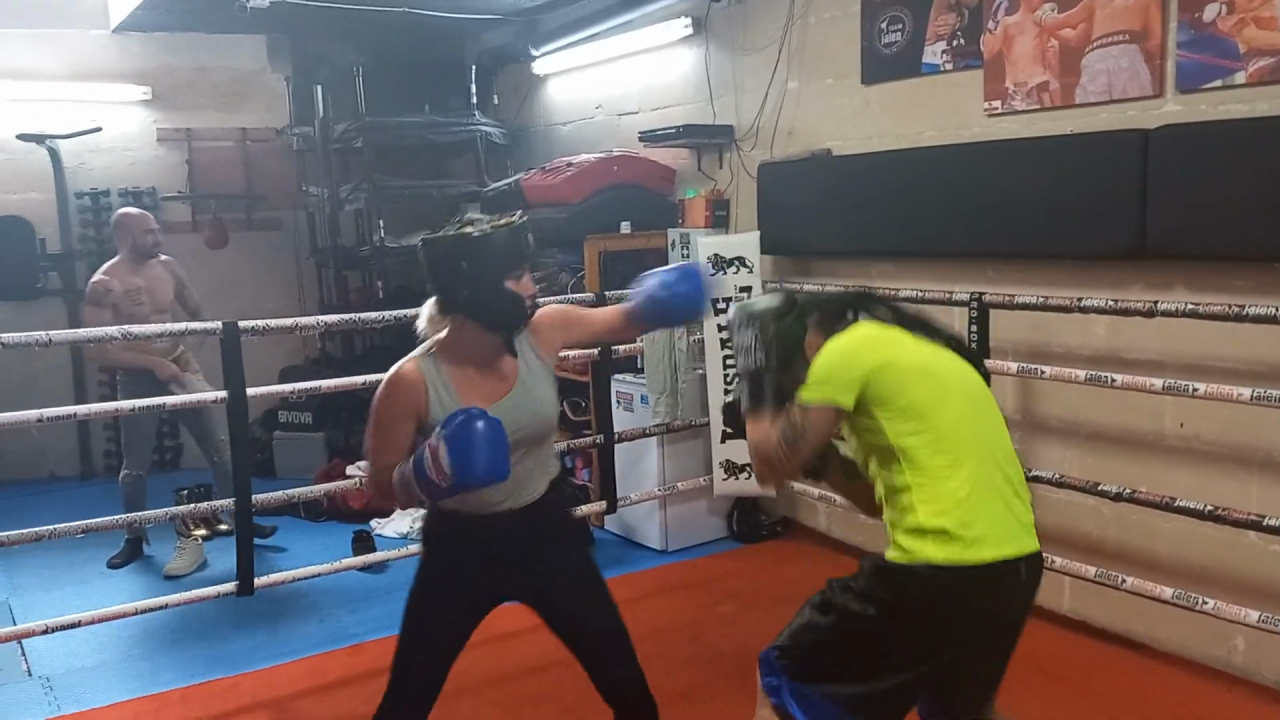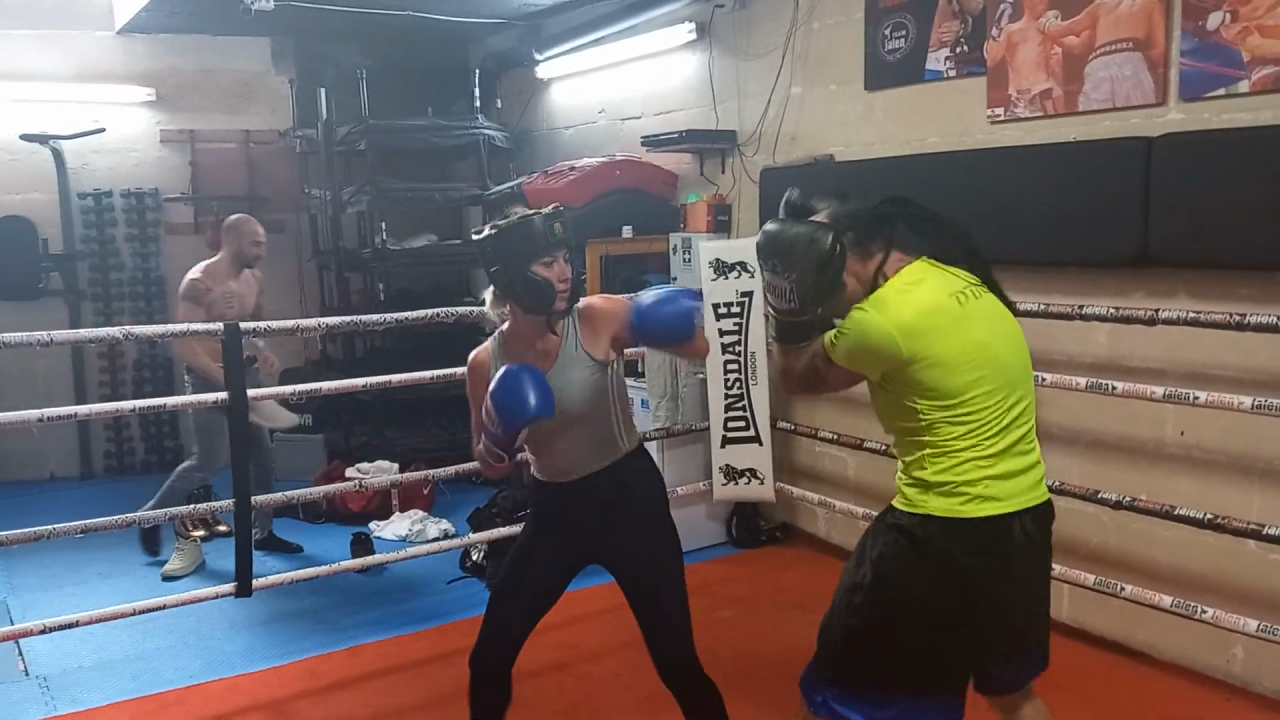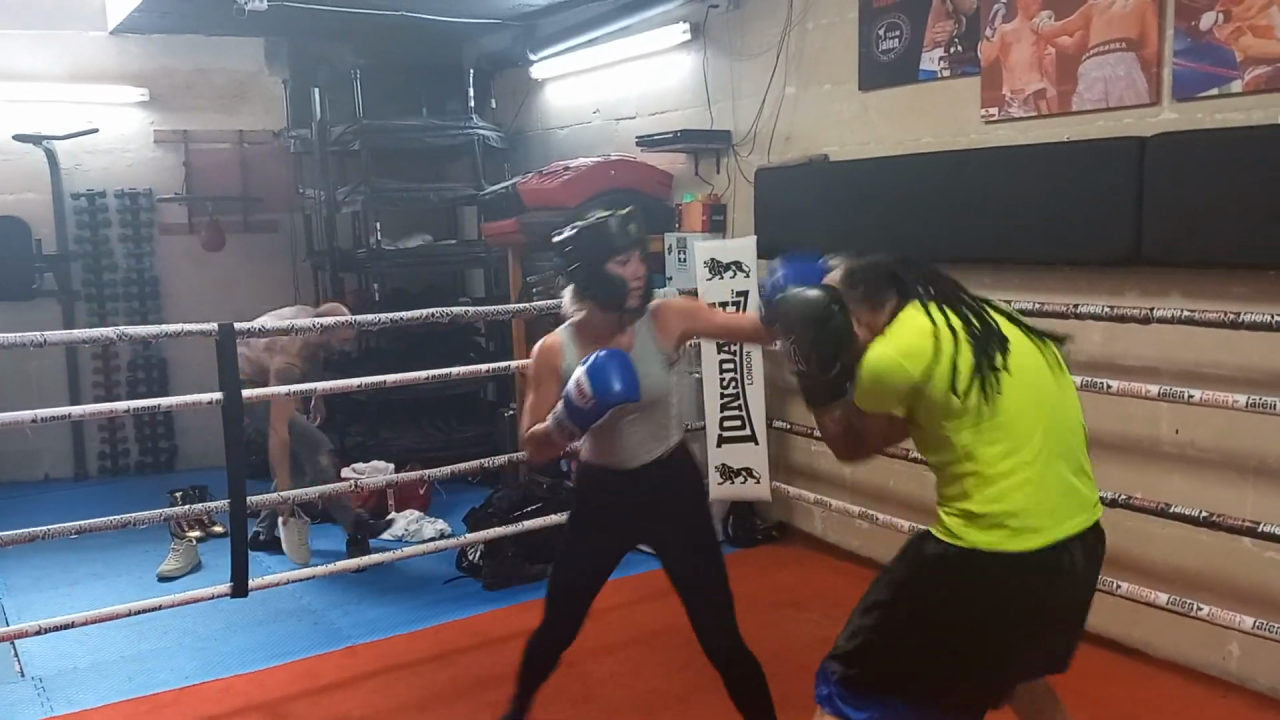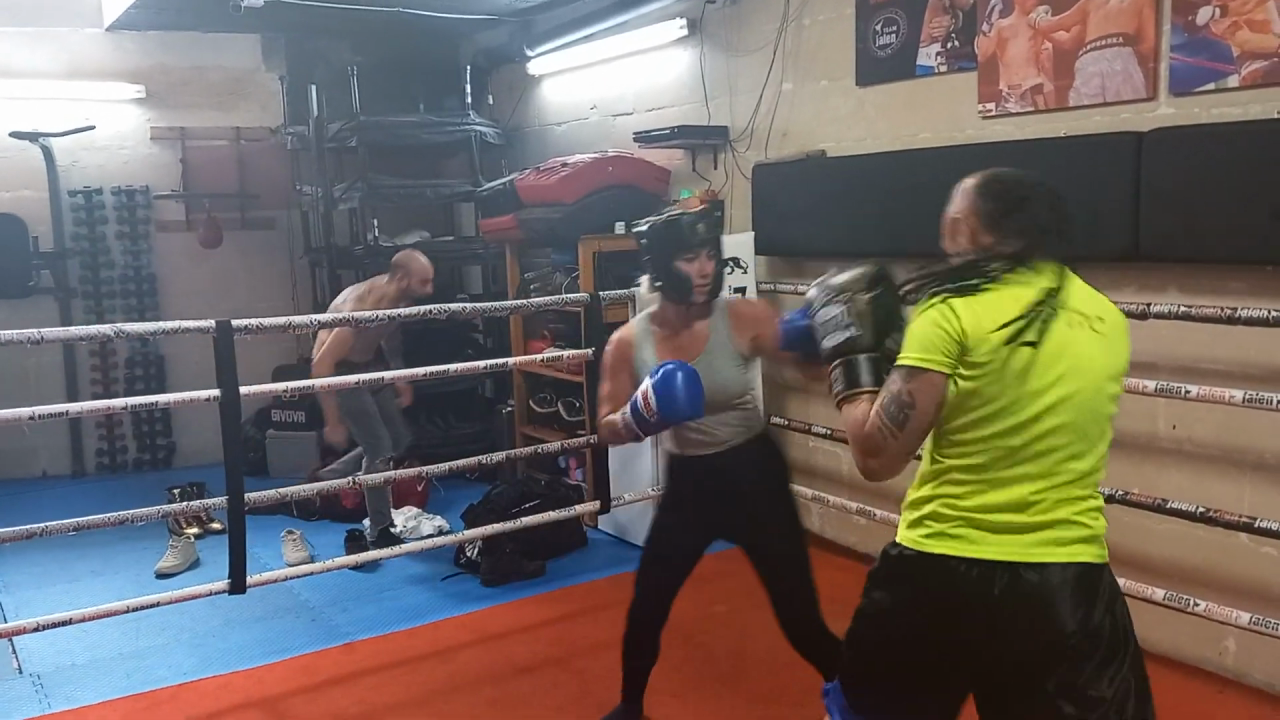
dt=0.4s
person 1, frame 1
left shoulder: (537, 328)
right shoulder: (411, 381)
left elbow: (616, 324)
right elbow: (379, 488)
left wrist: (650, 307)
right wrist: (426, 476)
left hip: (546, 529)
right hip: (461, 547)
person 1, frame 2
left shoulder: (599, 316)
right shoulder: (486, 362)
left elbow: (691, 343)
right elbow: (488, 464)
left wrist: (678, 327)
right wrist: (499, 437)
left hip: (630, 496)
right hip: (555, 511)
left knee: (676, 661)
right knee: (490, 656)
person 1, frame 3
left shoulder: (666, 318)
right shoulder: (554, 350)
left elbow: (751, 329)
right elbow: (533, 449)
right wrist: (571, 415)
left hip: (675, 487)
right hip: (601, 496)
left knee: (720, 638)
right knee: (557, 629)
person 1, frame 4
left shoulder: (743, 318)
right shoulder: (628, 342)
right elbow: (606, 427)
left wrist: (808, 351)
right wrist: (640, 413)
left hip: (755, 475)
right hip: (687, 485)
left knee: (802, 624)
right knee: (645, 611)
person 2, frame 1
left shoulder: (847, 353)
right shoulder: (918, 356)
left elbow: (772, 463)
left wrist: (756, 372)
left hip: (941, 574)
right hip: (1014, 569)
left knee: (781, 682)
person 2, frame 2
left shoulder: (880, 320)
right shoulder: (957, 282)
left elbow: (793, 378)
left wrist: (789, 302)
left hip: (942, 533)
right hip: (1024, 520)
person 2, frame 3
left shoulder: (889, 357)
right shoulder: (990, 316)
left elbow: (850, 445)
left wrist: (811, 367)
left hip: (982, 557)
right knee: (1017, 677)
person 2, frame 4
left shoulder: (953, 309)
right shoulder: (1108, 321)
left elbow: (878, 458)
left wrist: (845, 358)
left hip: (938, 568)
right hip: (1065, 577)
person 3, frame 1
left shoulder: (167, 267)
right shoulder: (103, 285)
left elbow: (196, 313)
right elbow: (96, 349)
left wrist: (189, 353)
right wrist: (152, 363)
left hip: (178, 370)
right hip: (138, 378)
left knee: (218, 447)
right knee: (135, 466)
right ankle: (134, 538)
person 3, frame 2
left shoulder: (254, 278)
right shoulder: (200, 282)
right elbow: (182, 346)
left wrist: (263, 352)
right wrist: (227, 382)
left hip: (245, 371)
right hip: (208, 375)
left knee: (263, 456)
right knee: (211, 460)
left ankle: (263, 533)
right ankle: (155, 515)
person 3, frame 3
left shoulder: (318, 319)
right shoulder: (288, 356)
right elbow: (278, 428)
left wrist: (318, 397)
right wrist: (282, 488)
left hip: (267, 381)
right hip: (250, 387)
left knee: (300, 459)
right knee: (317, 450)
left ankle: (264, 531)
right ankle: (355, 525)
person 3, frame 4
left shoulder: (400, 298)
right shoulder: (364, 307)
right elbow: (321, 365)
left wrist: (400, 378)
right wrist: (333, 422)
left hip: (367, 365)
right hip: (338, 370)
left knee: (397, 439)
right knee: (379, 450)
left ankle: (326, 481)
right ankle: (380, 534)
